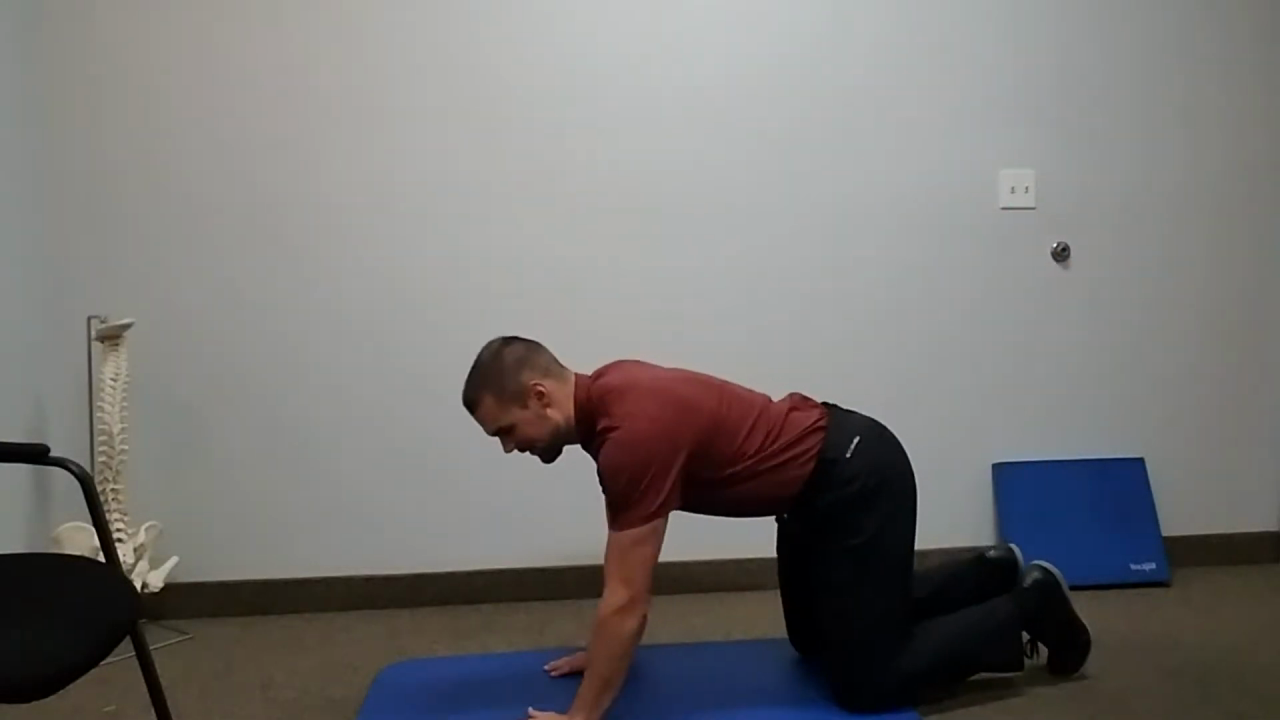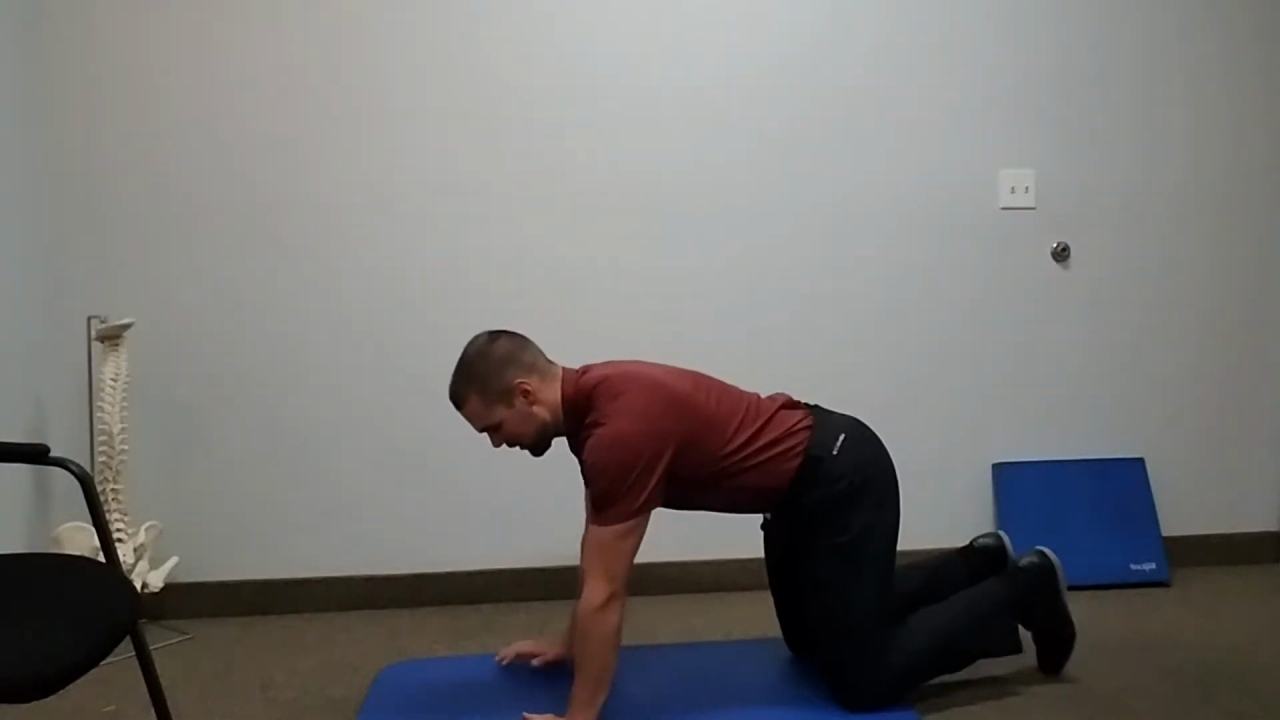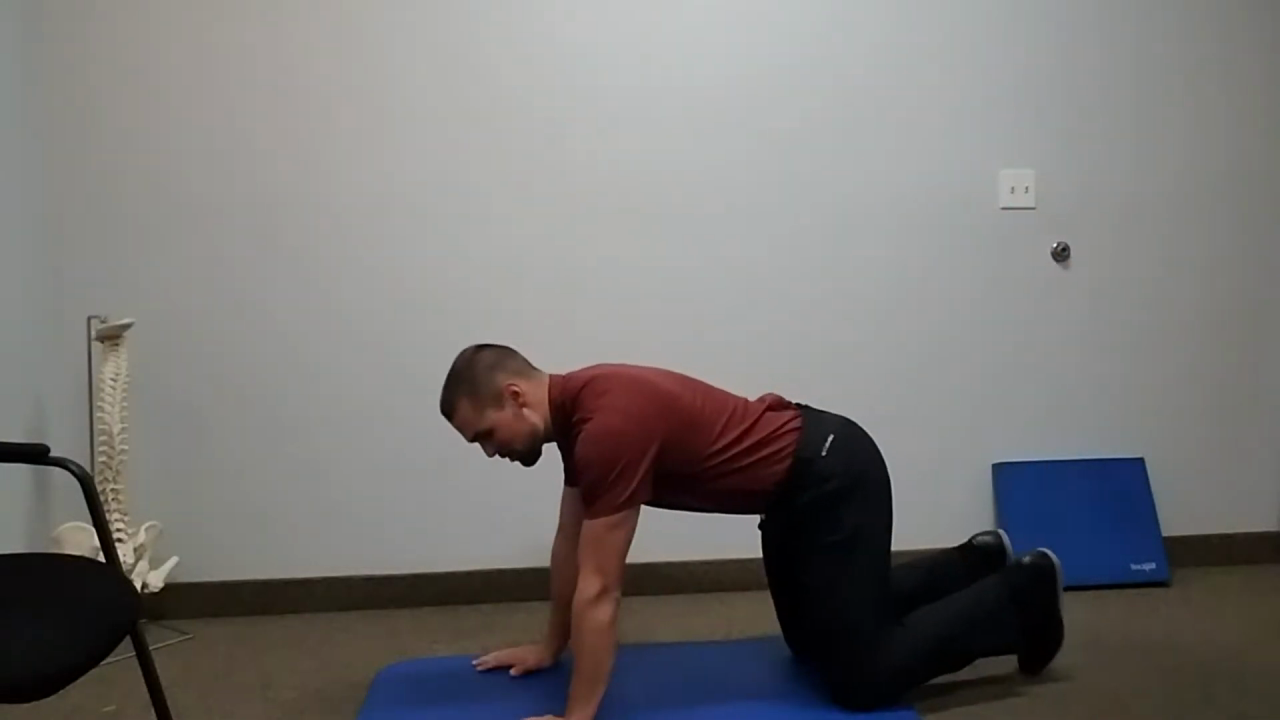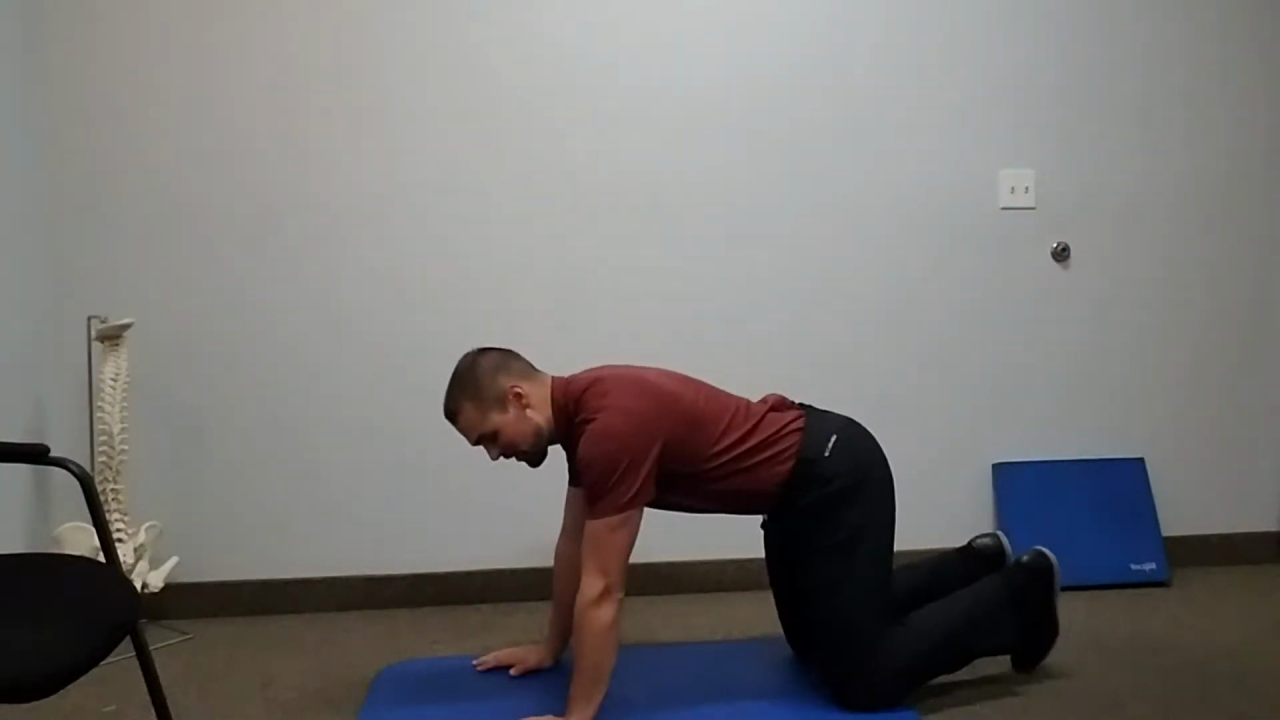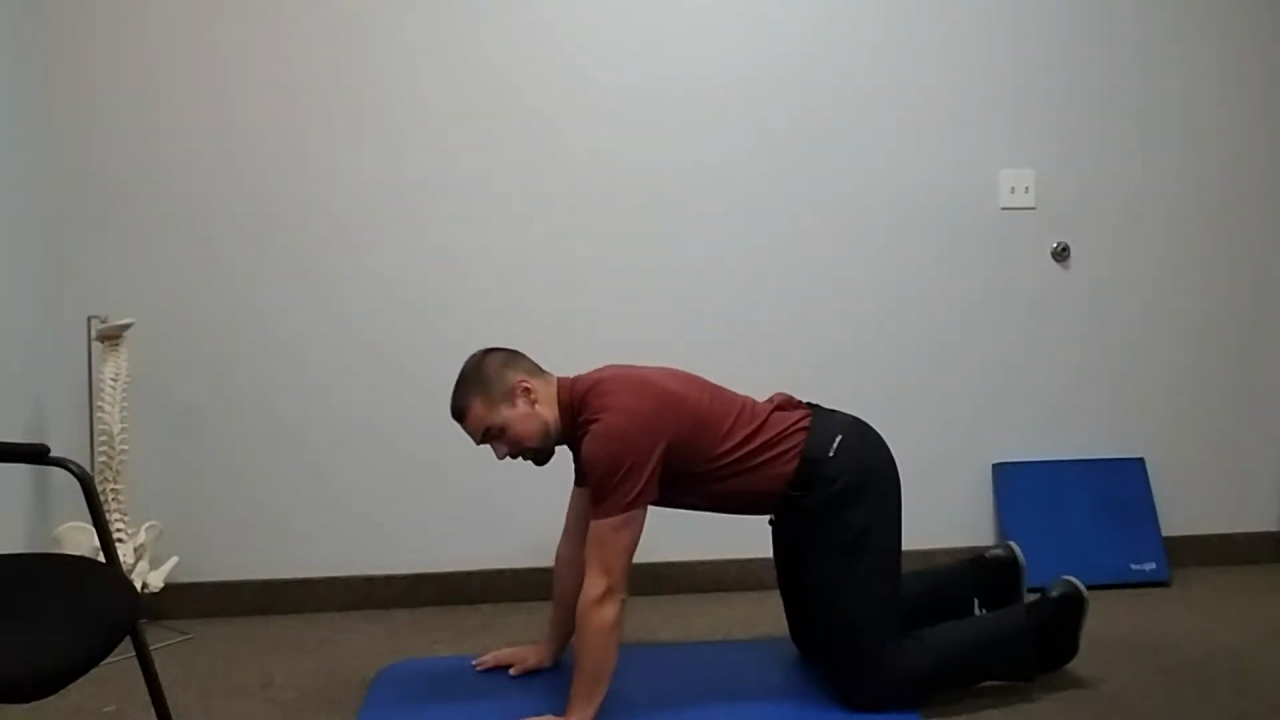
dt=0.4s
person 1, frame 1
left shoulder: (634, 432)
right shoulder: (605, 395)
left elbow: (626, 599)
right elbow: (626, 545)
right wrist: (611, 651)
left hip: (858, 479)
right hip: (818, 476)
right knee: (814, 641)
left ankle: (1028, 607)
right ankle: (988, 577)
person 1, frame 2
left shoulder: (621, 428)
right shoulder: (590, 395)
left elbow: (604, 592)
right elbow: (600, 540)
right wrist: (569, 641)
left hip: (840, 478)
right hip: (803, 479)
right knee: (812, 639)
left ankle: (1019, 591)
right ankle: (976, 567)
person 1, frame 3
left shoulder: (607, 427)
right shoulder: (578, 407)
left elbow: (598, 590)
right elbow: (570, 547)
right wrist: (549, 647)
left hip: (832, 477)
right hip: (798, 478)
right knee: (813, 640)
left ankle: (1019, 593)
right ankle: (974, 565)
person 1, frame 4
left shoulder: (610, 428)
right shoulder: (583, 408)
left elbow: (601, 591)
right elbow: (573, 547)
right wrist: (550, 647)
left hip: (836, 476)
right hip: (800, 478)
right knee: (815, 640)
left ankle: (1016, 593)
right ankle: (975, 567)
person 1, frame 5
left shoulder: (615, 429)
right shoulder: (589, 409)
left elbow: (603, 592)
right elbow: (575, 549)
right wrist: (550, 647)
left hip: (841, 476)
right hip: (811, 476)
right knee: (819, 641)
left ankle: (1042, 623)
right ankle: (980, 580)
